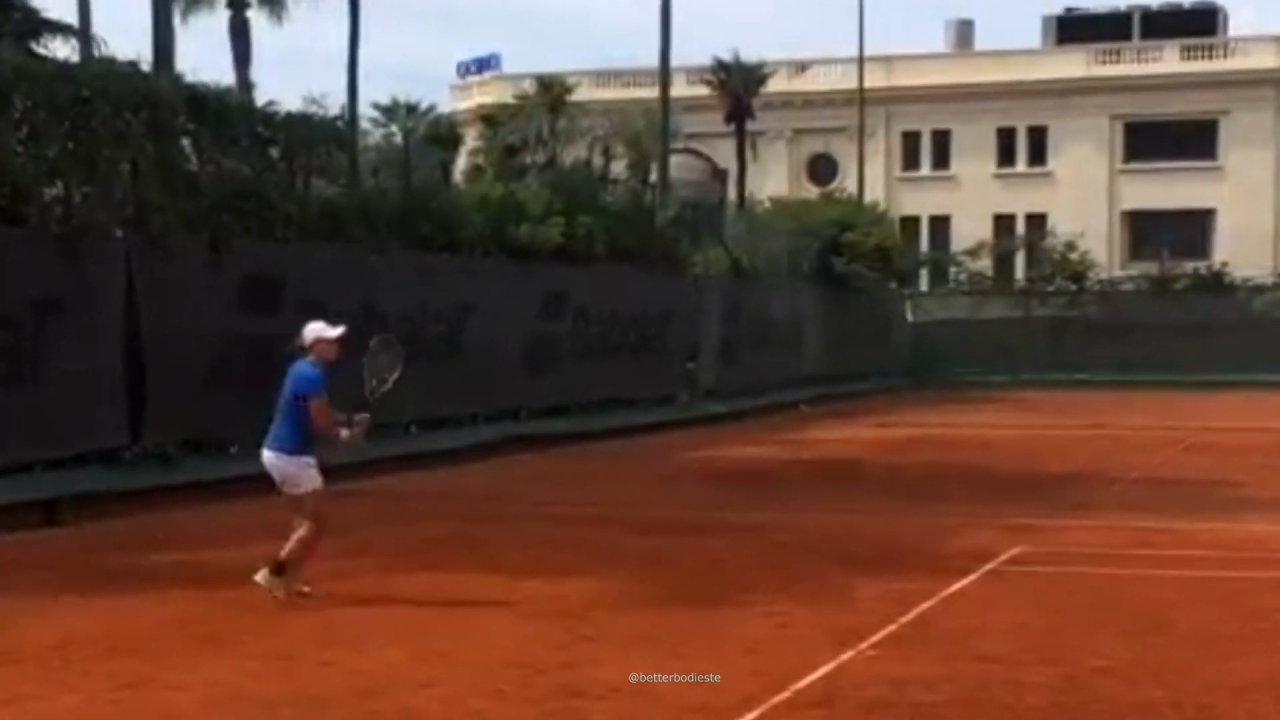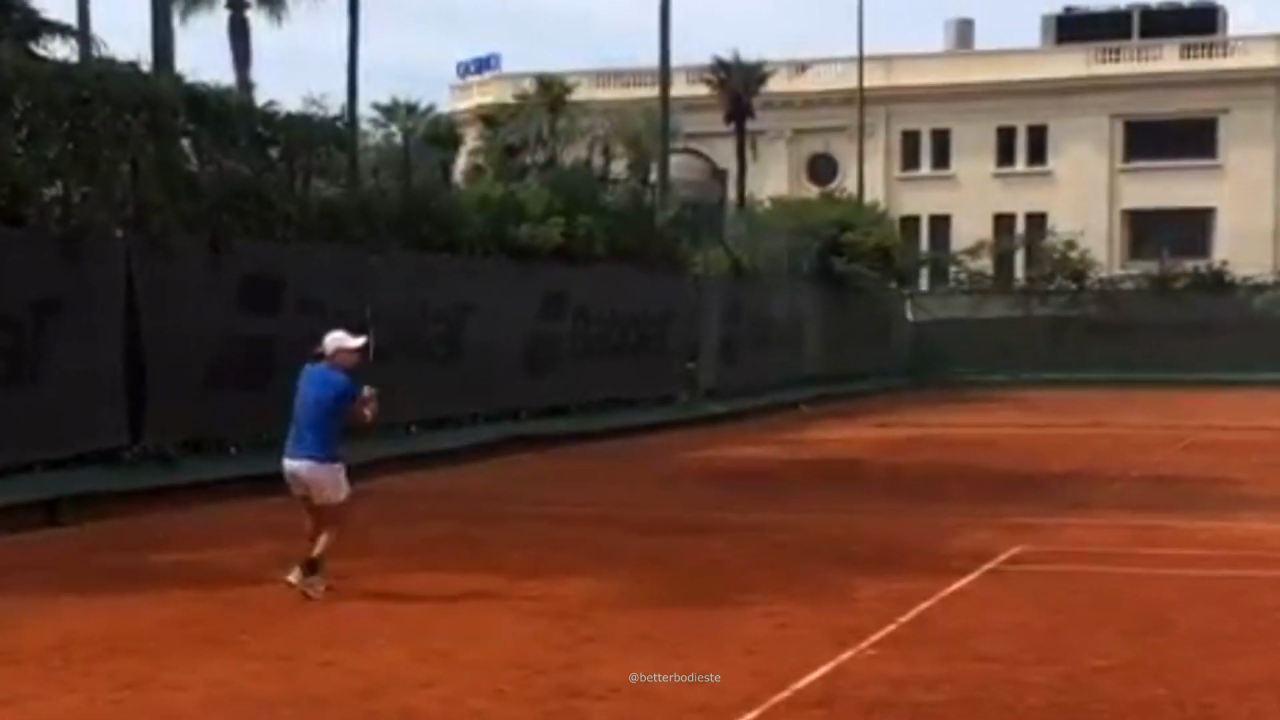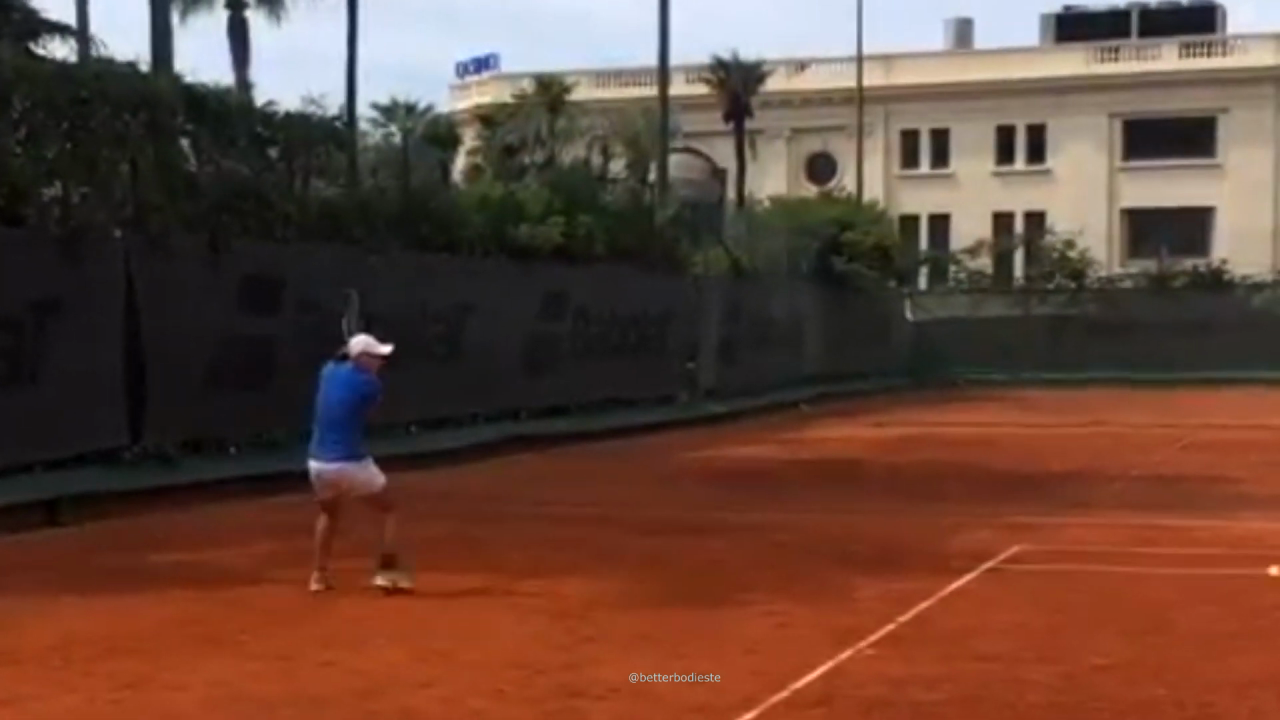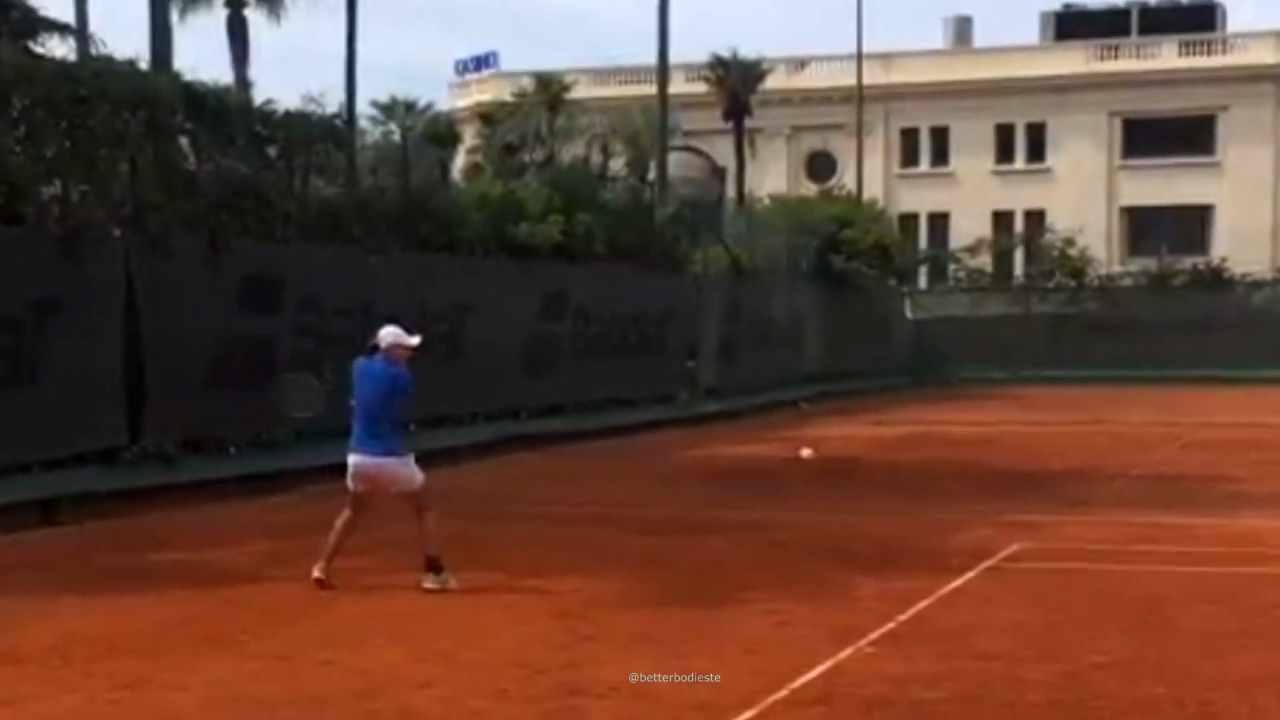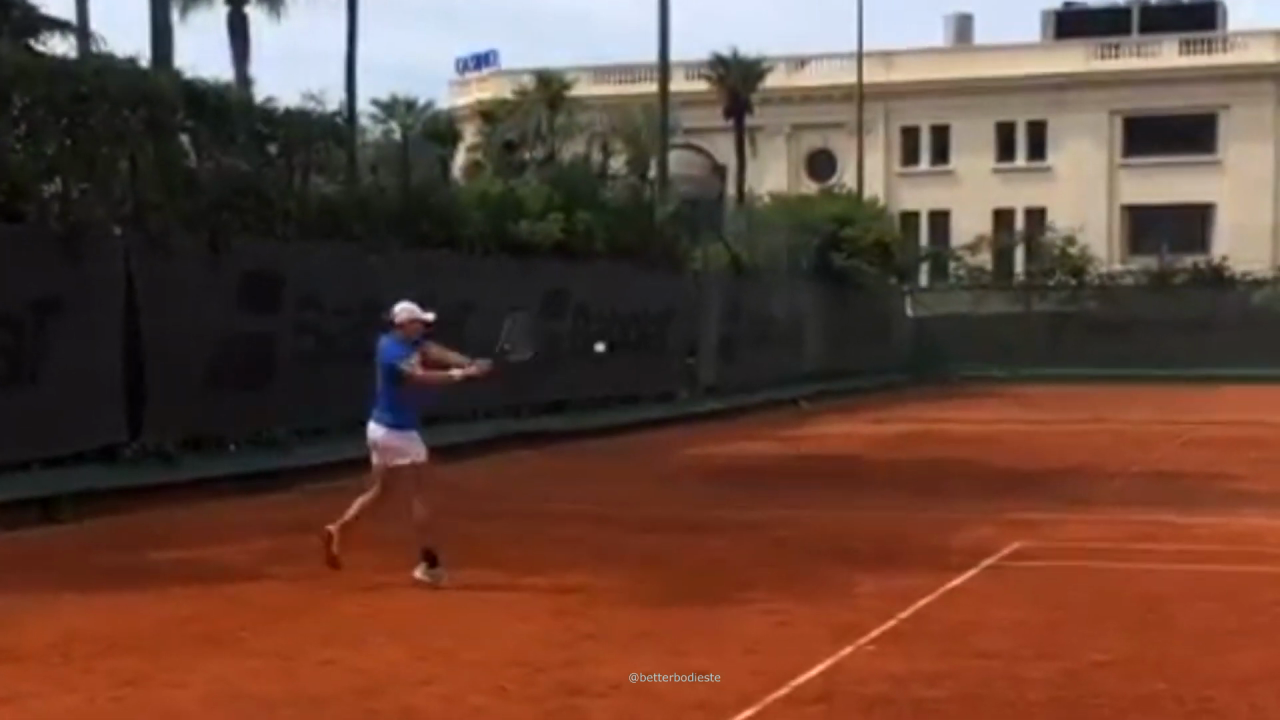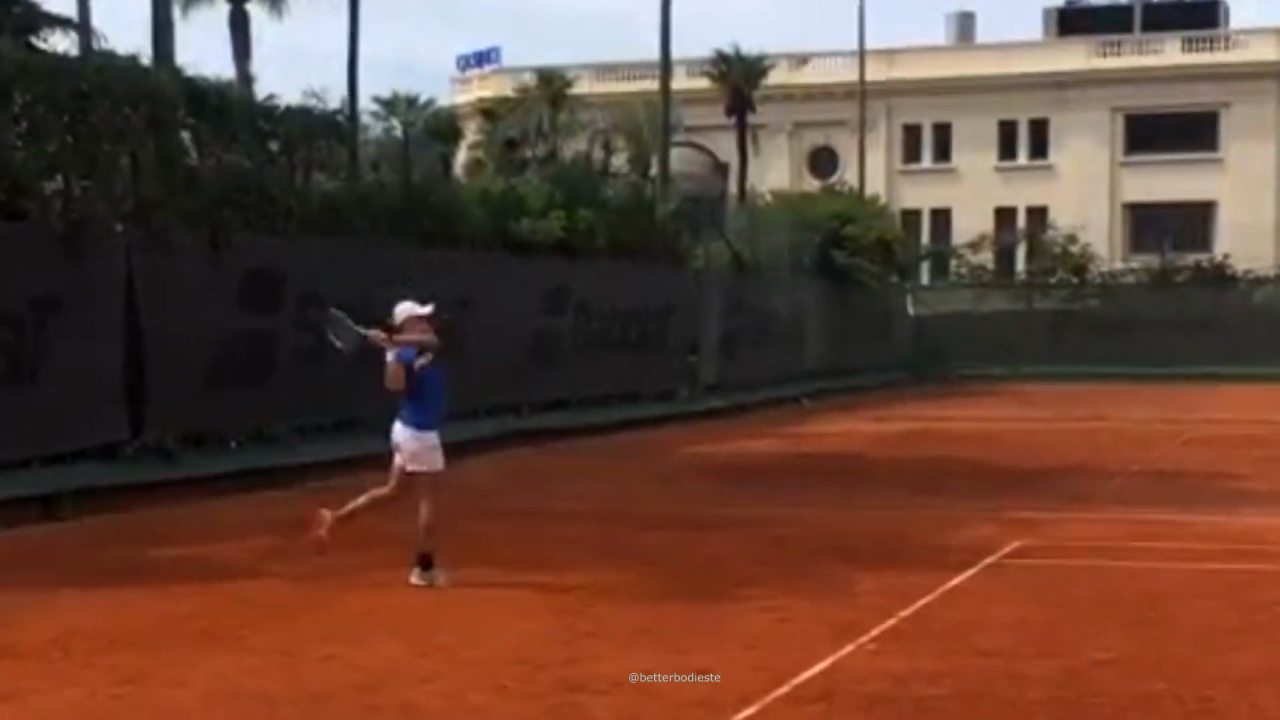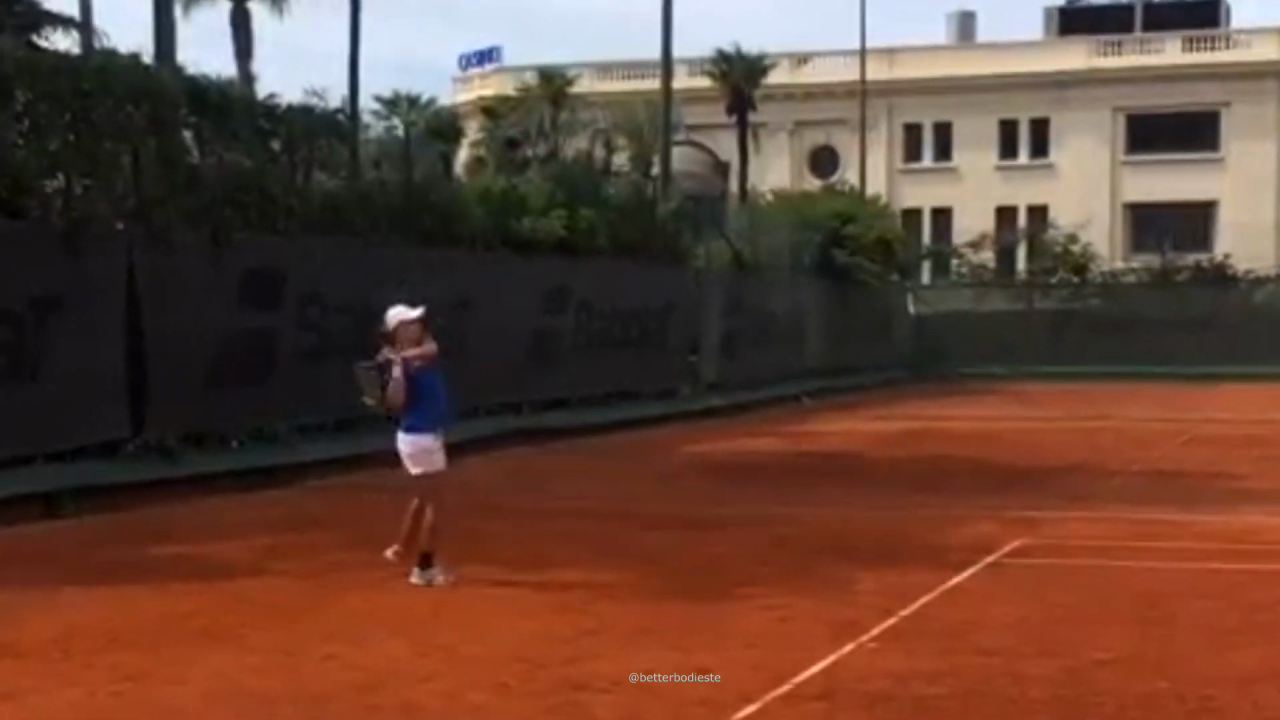
dt=0.2s
person 1, frame 1
left shoulder: (302, 369)
right shoulder: (313, 376)
right elbow: (319, 424)
left wrist: (346, 421)
right wrist: (346, 434)
left hip: (275, 452)
right hip: (292, 457)
left knee: (305, 519)
right knee: (313, 524)
left ankle: (287, 578)
right ankle: (274, 573)
person 1, frame 2
left shoulder: (308, 371)
right shoulder: (347, 383)
right elbow: (361, 417)
left wrist: (360, 397)
right wrist: (370, 407)
left hip: (292, 461)
right hip: (323, 463)
left knee: (316, 517)
right knee: (334, 525)
left ankle: (312, 573)
right ankle: (306, 571)
person 1, frame 3
left shoulder: (329, 371)
right shoulder: (371, 384)
left hip: (319, 462)
right hip: (352, 463)
left knee: (329, 514)
right knee: (388, 510)
left ankle: (319, 575)
right ankle: (387, 570)
person 1, frame 4
left shoulder: (359, 366)
right shoulder: (402, 377)
left hip: (360, 456)
right hip: (392, 458)
left knee: (352, 511)
right knee: (424, 511)
left ankle: (323, 567)
right ankle: (434, 572)
person 1, frame 5
left shoulder: (394, 342)
right shoulder: (392, 350)
left elbow: (434, 350)
right elbow: (420, 377)
left wrist: (471, 363)
right wrist: (461, 374)
left hip: (380, 427)
right hip: (396, 432)
left knee: (379, 492)
right knee: (416, 498)
left ankle: (337, 529)
right ankle: (428, 564)
person 1, frame 6
left shoulder: (423, 337)
right shoulder: (398, 353)
left elbow: (431, 341)
right elbow: (396, 386)
left wrist: (394, 339)
right wrist: (391, 352)
left hip: (414, 431)
right hip: (418, 433)
left knee: (390, 489)
right knee: (428, 500)
left ankle: (333, 519)
right ankle: (425, 569)
person 1, frame 7
left shoulder: (423, 343)
right shoulder: (394, 364)
left elbow: (431, 350)
right elbow: (395, 404)
left wrist: (402, 355)
right wrist: (397, 370)
left hip: (429, 435)
right hip: (418, 437)
left knee: (423, 498)
right knee: (433, 502)
left ankle: (401, 549)
right ankle: (424, 568)
